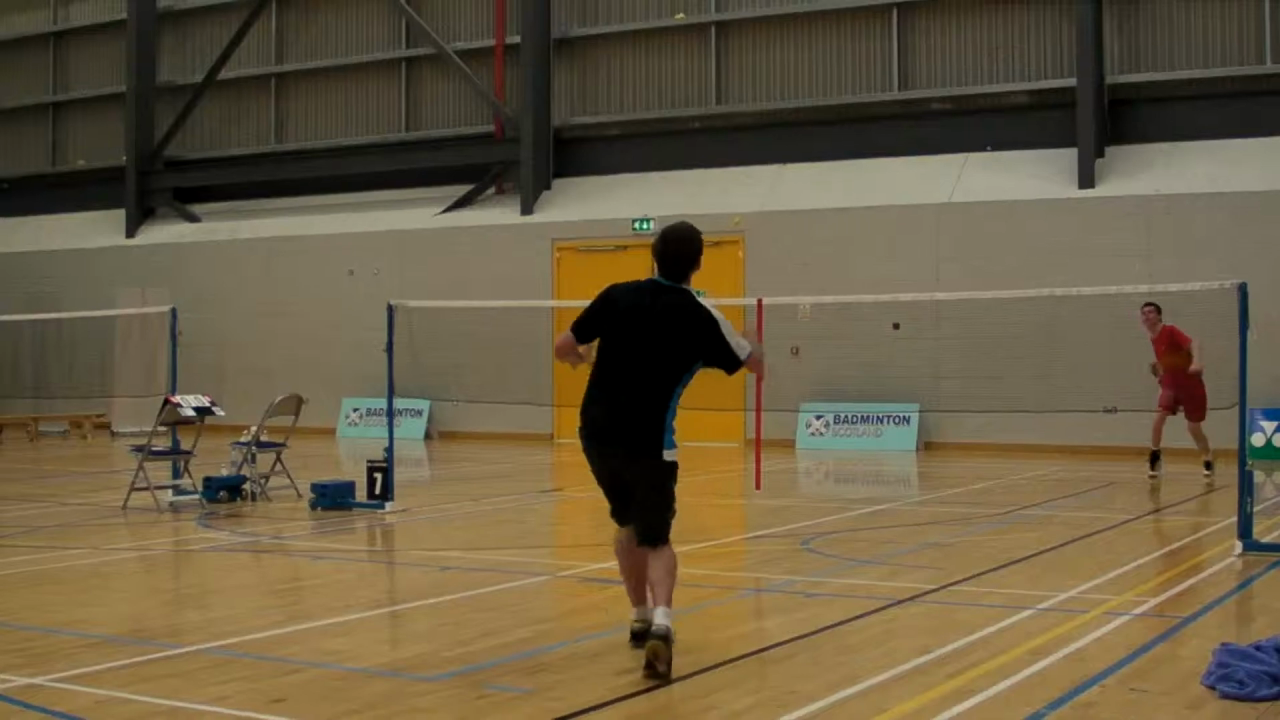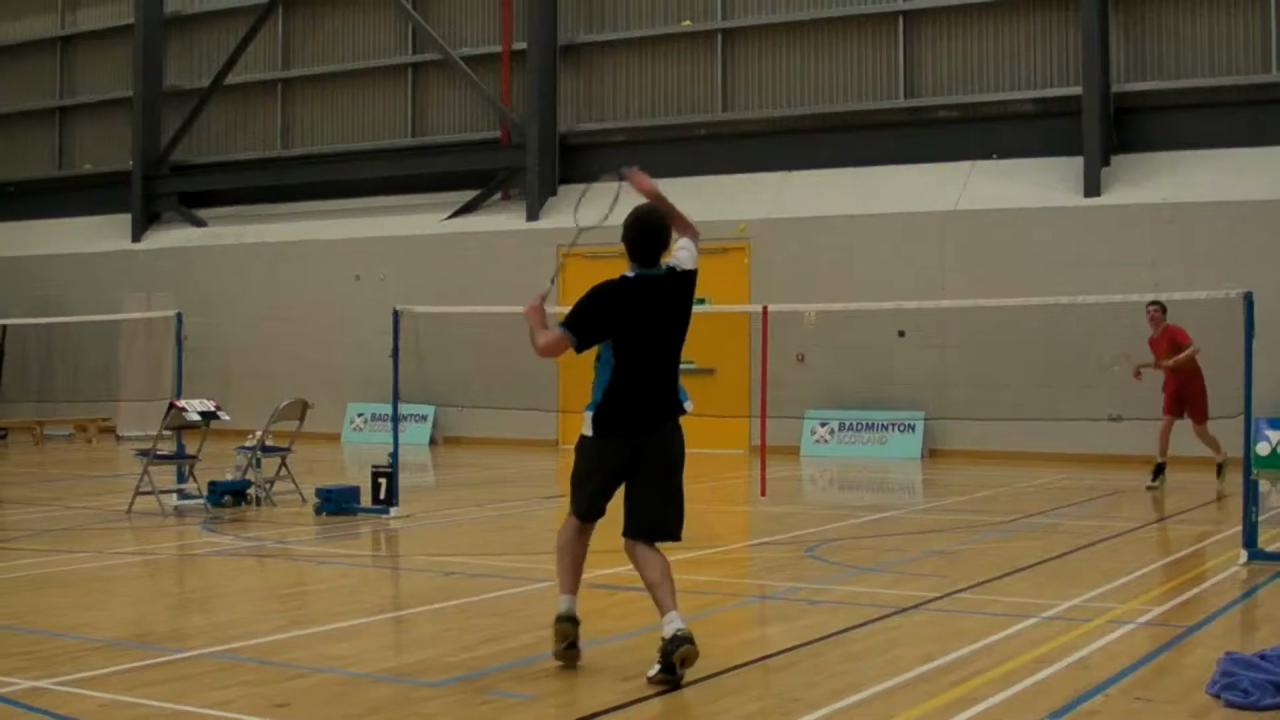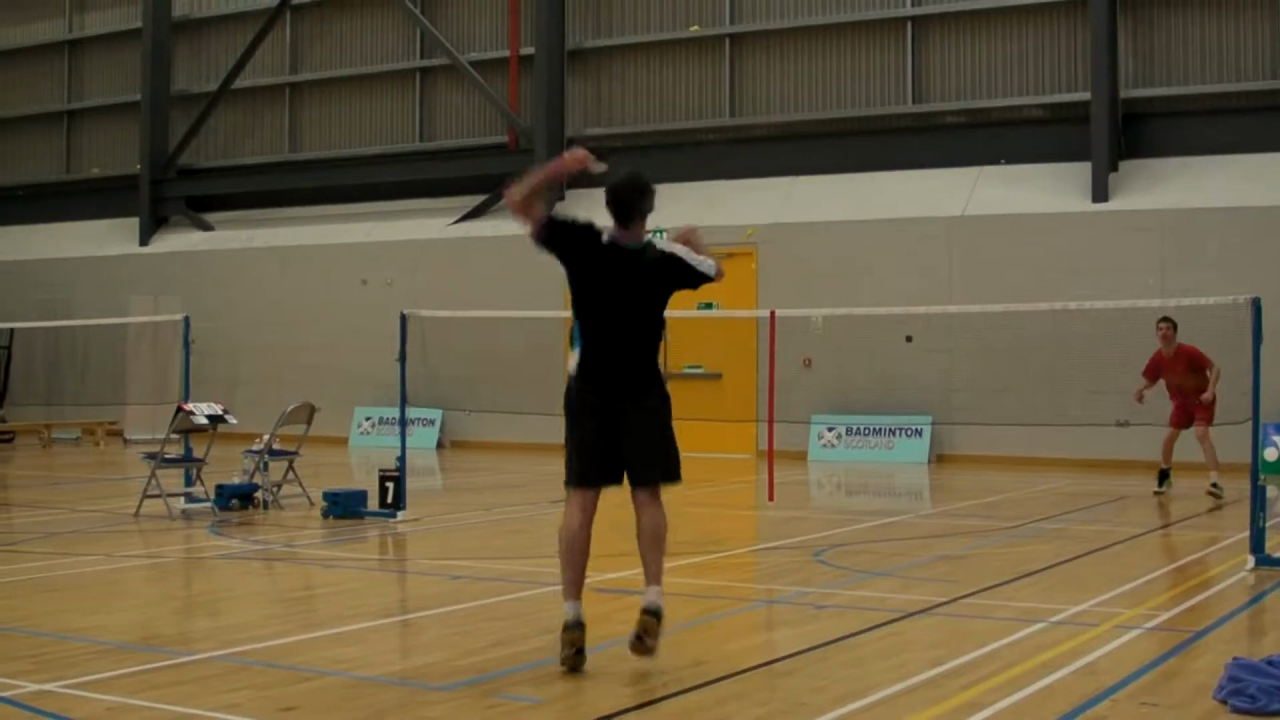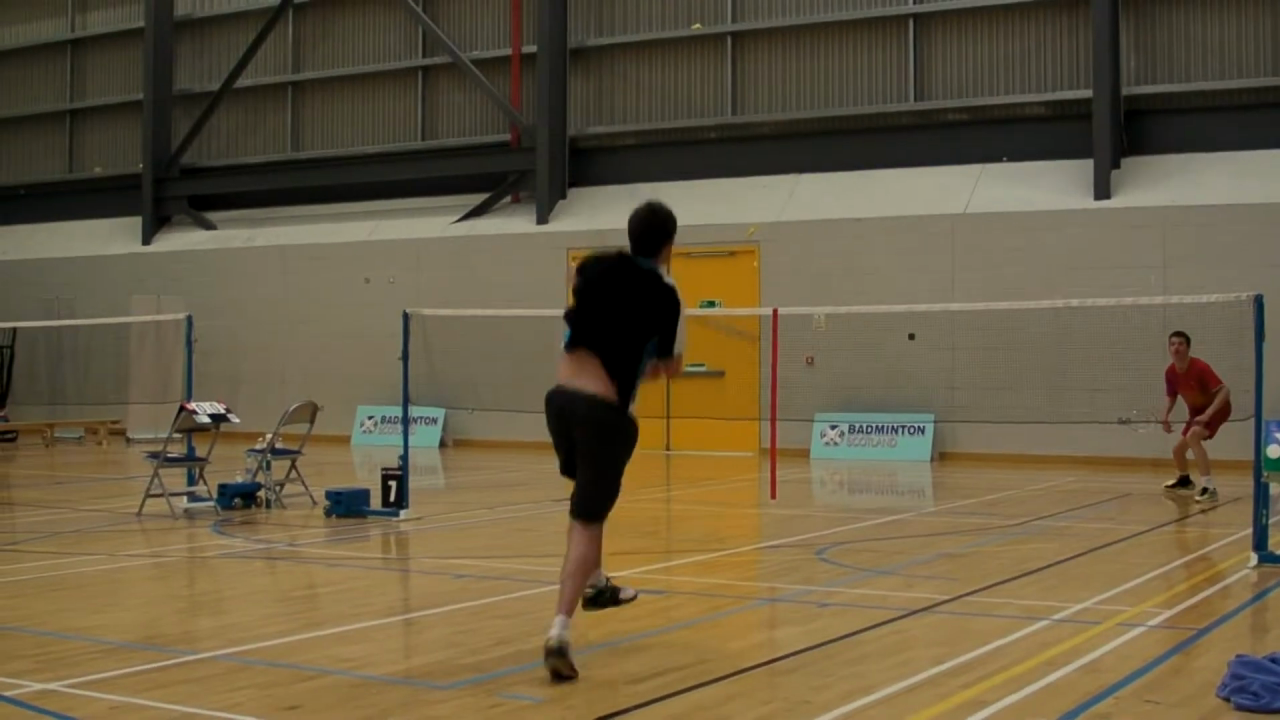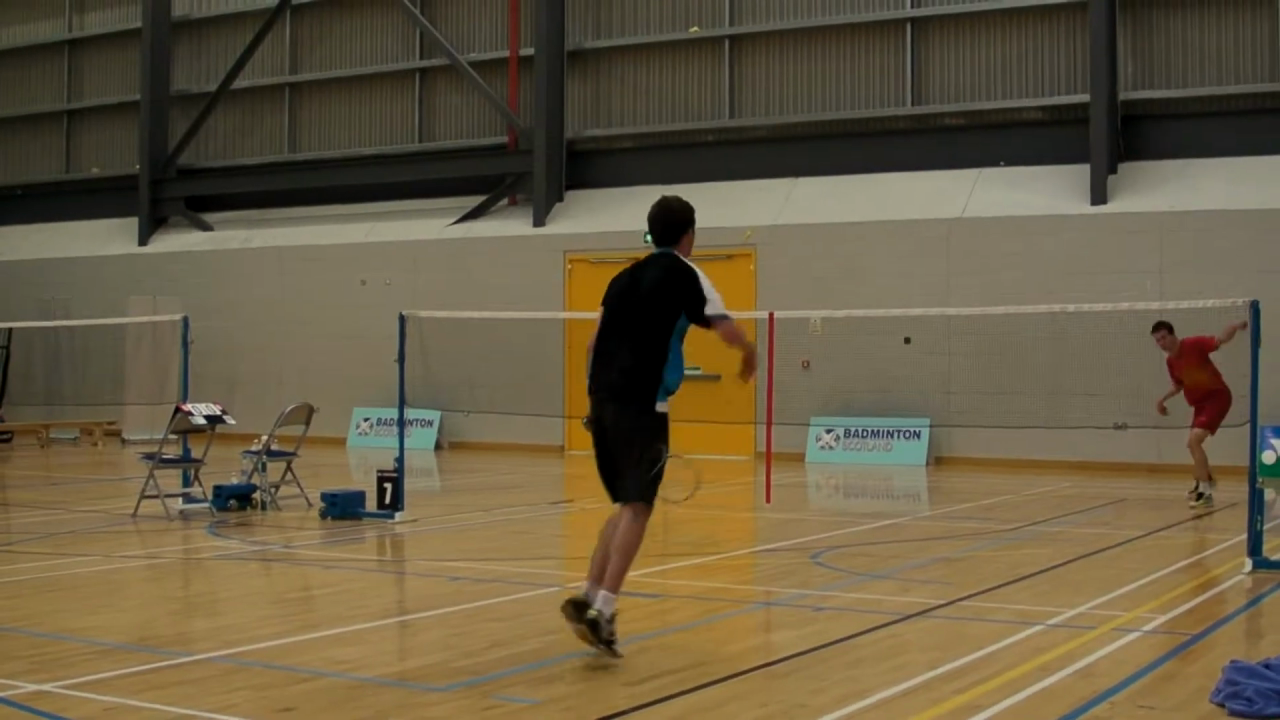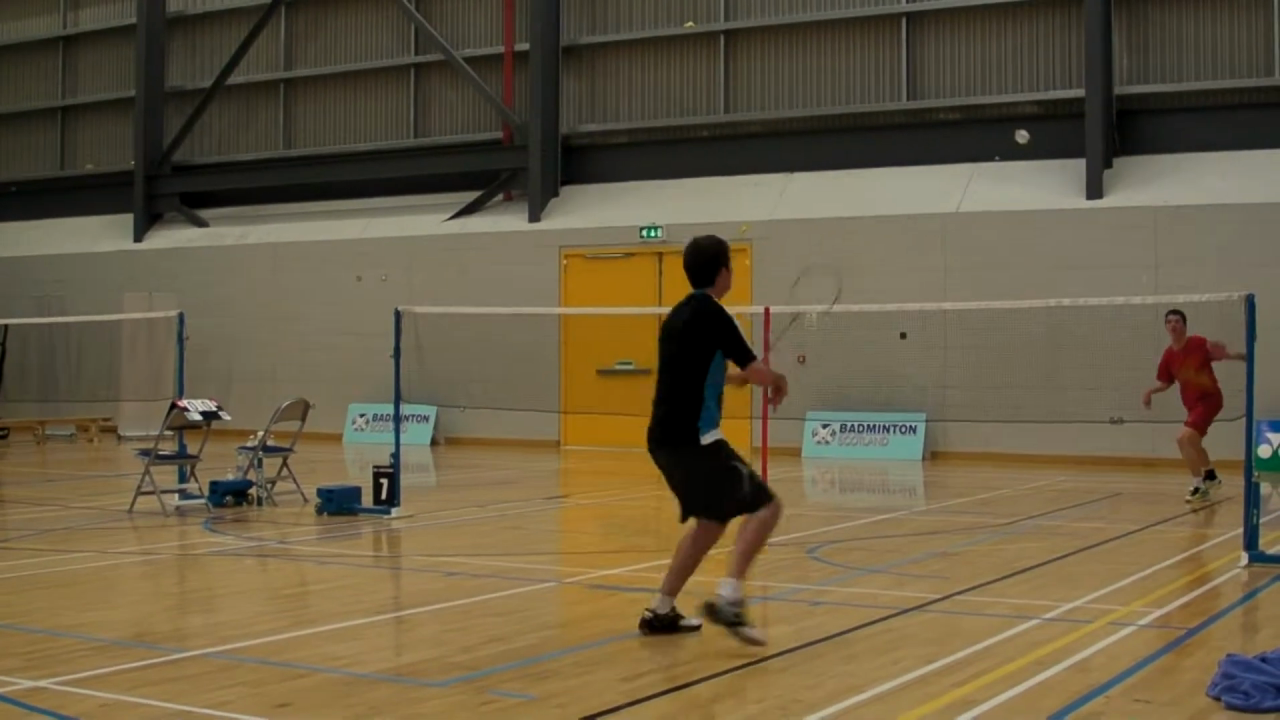
dt=0.3s
person 1, frame 1
left shoulder: (617, 297)
right shoulder: (701, 318)
left elbow: (562, 349)
right elbow: (752, 363)
left wrist: (578, 356)
right wrist: (753, 348)
left hip: (597, 436)
right hip: (650, 446)
left knee: (627, 527)
right knee: (657, 544)
left ankle: (640, 622)
right ankle: (660, 627)
person 1, frame 2
left shoulder: (608, 296)
right shoulder: (679, 283)
left elbow: (549, 347)
right elbow: (689, 235)
left wrist: (535, 313)
right wrist: (655, 196)
left hip: (608, 431)
right hip: (661, 433)
left knee: (579, 521)
right knee: (641, 542)
left ankle: (567, 615)
right ankle: (674, 628)
person 1, frame 3
left shoulder: (585, 248)
right shoulder: (665, 260)
left elbow: (517, 202)
right elbow: (714, 270)
left wrist: (563, 165)
right wrist: (692, 243)
left hip: (586, 399)
right hip: (642, 402)
left knee: (581, 502)
right knee: (646, 497)
left ankle: (573, 620)
right ankle: (652, 602)
person 1, frame 4
left shoulder: (601, 267)
right shoulder: (666, 299)
left elbow: (576, 298)
right elbow: (668, 366)
right wrist: (649, 368)
left hip: (562, 401)
right hip: (606, 414)
left knee: (585, 508)
right knee: (585, 525)
left ankle: (596, 585)
right ankle: (559, 635)
person 1, frame 5
left shoulder: (625, 277)
right shoulder: (684, 275)
left elbow: (595, 342)
right elbow: (725, 329)
right wrist: (749, 354)
left hip: (605, 401)
right hip: (641, 407)
left knee: (625, 505)
right knee: (635, 508)
left ankle: (586, 597)
right ankle: (601, 607)
person 1, frame 6
left shoulder: (679, 315)
right shoulder: (713, 315)
right elbow: (754, 371)
left wrist: (729, 379)
right wrist: (779, 380)
left hip: (665, 438)
right hip: (694, 442)
left knee: (711, 520)
right knee: (765, 507)
left ankle: (660, 610)
right ankle: (727, 598)
person 2, frame 1
left shoulder: (1171, 331)
right shoulder: (1154, 339)
left elbow: (1193, 344)
left wrist: (1196, 363)
right wrist: (1156, 365)
left hip: (1190, 383)
right hip: (1171, 383)
left knee: (1194, 429)
right knee: (1158, 421)
left ankle: (1207, 459)
right ankle: (1155, 457)
person 2, frame 2
left shoulder: (1174, 331)
right shoulder: (1152, 341)
left elbow: (1195, 348)
left wrist: (1173, 361)
right wrist: (1142, 365)
left hip: (1193, 384)
right hip: (1173, 386)
left knee: (1201, 432)
right knee: (1165, 428)
left ankle: (1220, 458)
right ankle: (1159, 469)
person 2, frame 3
left shoulder: (1189, 352)
right shoulder: (1156, 359)
left elbow: (1214, 368)
right elbow: (1150, 380)
left wrist: (1210, 392)
right wrist: (1141, 390)
left hip: (1201, 398)
right hip: (1181, 400)
left knee: (1201, 434)
right knee: (1169, 439)
left ankle: (1215, 482)
right ankle: (1164, 478)
person 2, frame 4
left shoulder: (1200, 368)
right shoulder: (1170, 372)
left elbow: (1224, 391)
right elbow: (1172, 396)
left wrist: (1207, 414)
right wrist: (1166, 416)
left hip: (1216, 410)
right hip: (1197, 412)
left knee: (1192, 437)
right knee: (1178, 450)
left ankle: (1209, 487)
right ankle: (1184, 480)
person 2, frame 5
left shoulder: (1193, 344)
right shoulder: (1170, 361)
left elbow: (1223, 339)
left wrist: (1236, 327)
right wrist: (1163, 399)
left hip: (1218, 397)
right hip: (1200, 403)
left knee: (1194, 441)
right knee: (1195, 443)
left ankle: (1205, 493)
right ankle: (1203, 480)
person 2, frame 6
left shoulder: (1198, 344)
right shoulder: (1168, 355)
left elbow: (1223, 354)
right elbow: (1165, 383)
left wrist: (1236, 355)
right wrist: (1150, 392)
left hip: (1209, 399)
right hip: (1193, 403)
left knee: (1184, 439)
right knee: (1193, 443)
left ankle: (1200, 486)
right ankle: (1210, 476)
